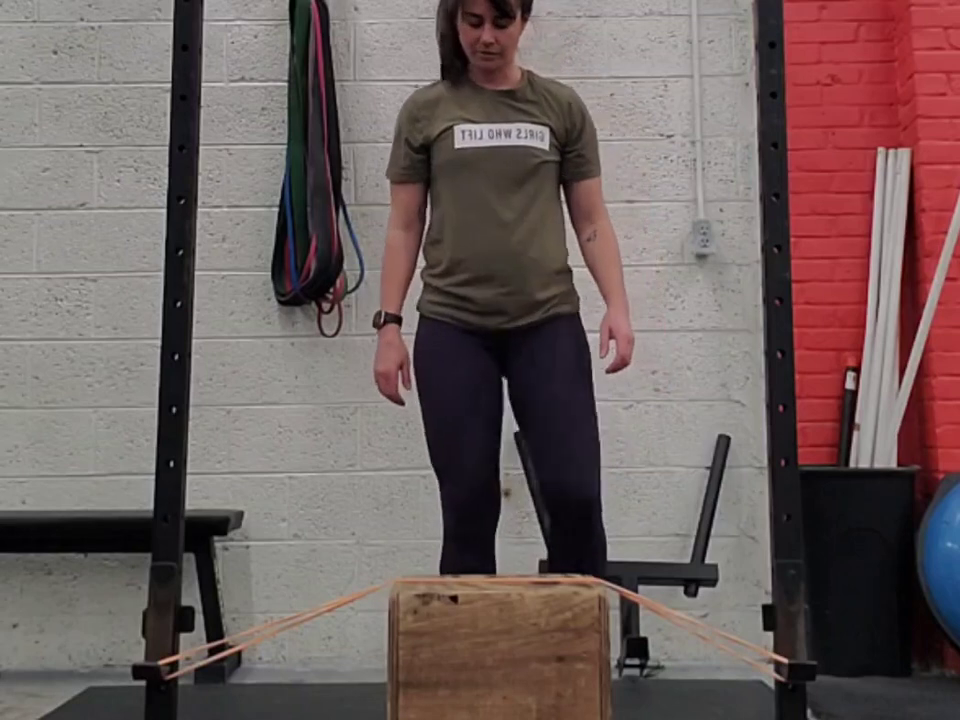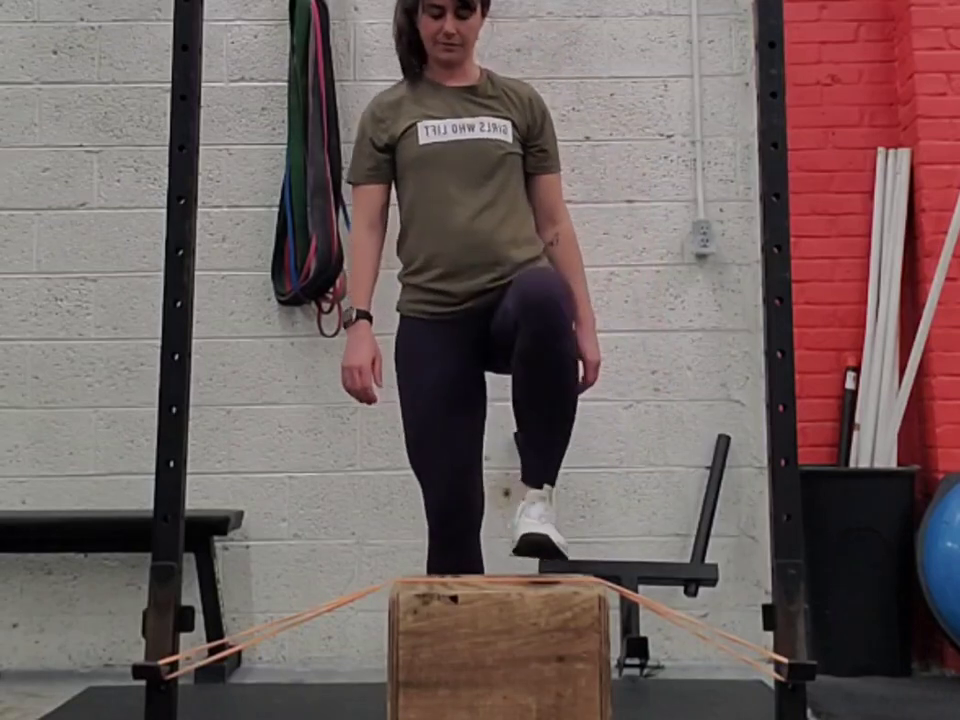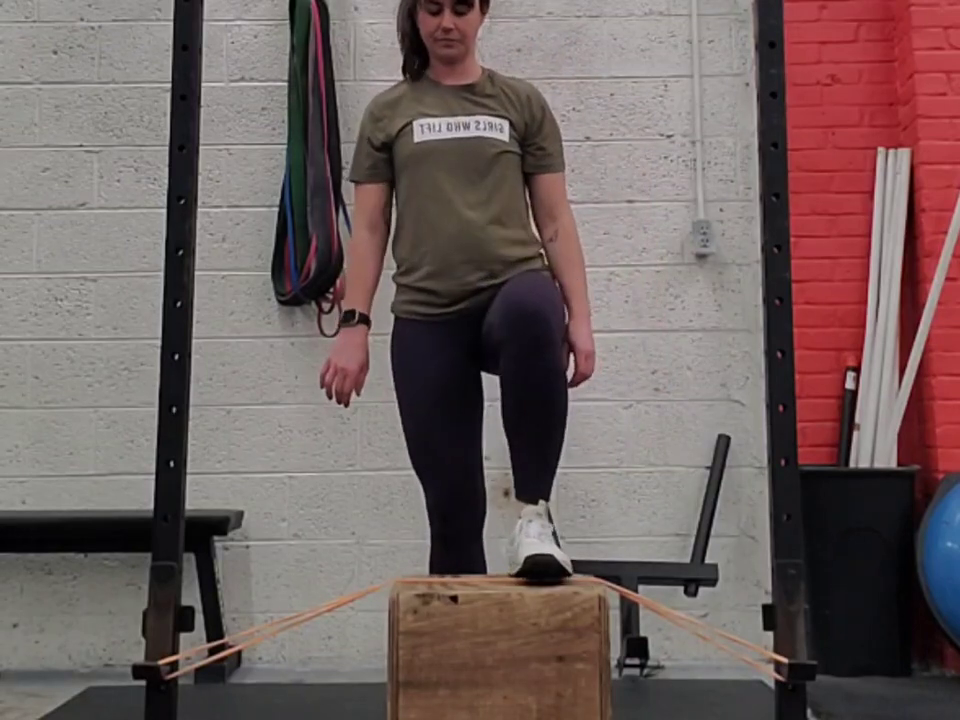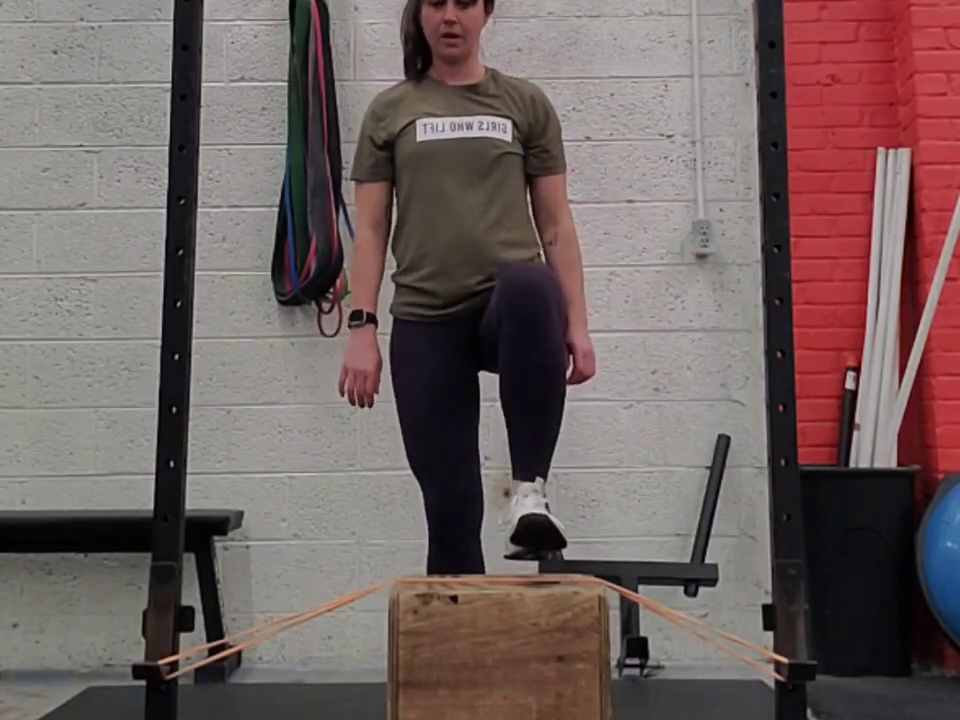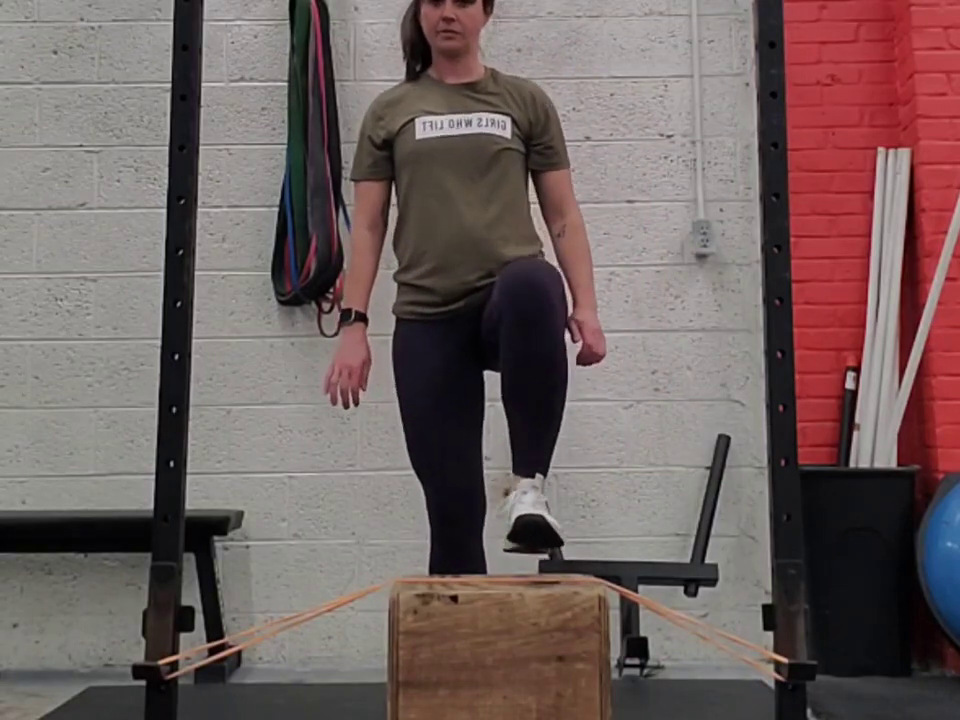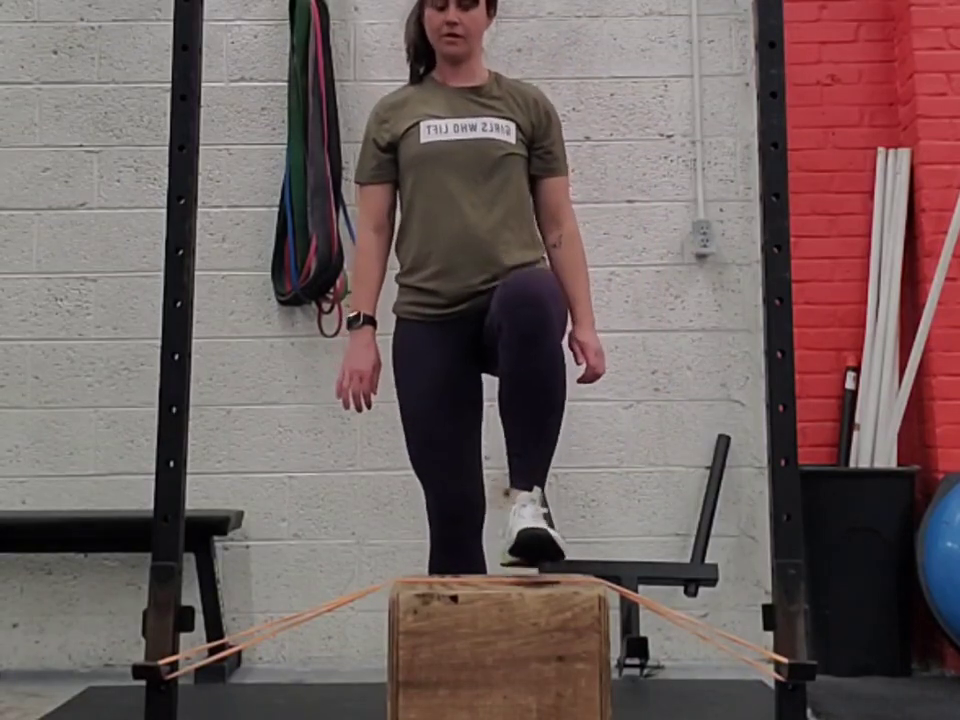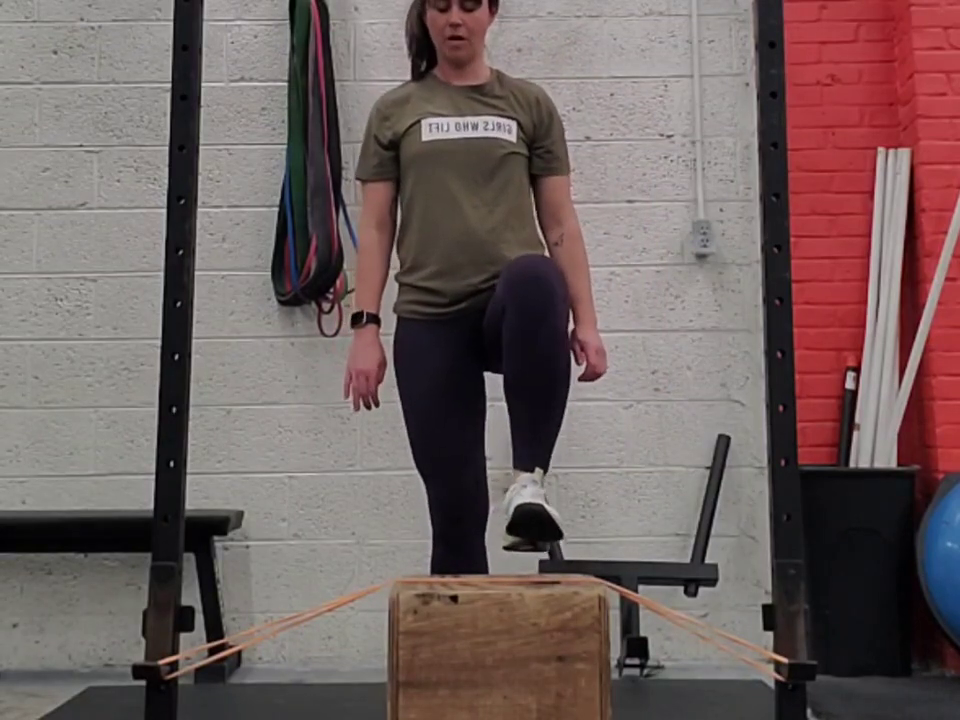
dt=0.5s
person 1, frame 1
left shoulder: (561, 107)
right shoulder: (425, 110)
left elbow: (591, 220)
right elbow: (404, 227)
left wrist: (617, 307)
right wrist: (388, 326)
left hip: (546, 322)
right hip: (451, 329)
left knee: (574, 492)
right knee: (469, 503)
person 1, frame 2
left shoulder: (521, 102)
right shoulder: (387, 113)
left elbow: (554, 222)
right elbow: (368, 228)
left wrist: (584, 320)
right wrist: (358, 324)
left hip: (515, 299)
right hip: (432, 320)
left knee: (544, 299)
right knee: (451, 504)
left ankle: (537, 494)
person 1, frame 3
left shoulder: (522, 102)
right shoulder: (388, 111)
left elbow: (554, 218)
right elbow: (369, 228)
left wrist: (579, 314)
right wrist: (353, 326)
left hip: (509, 295)
right hip: (426, 319)
left knee: (532, 313)
right knee: (451, 503)
left ankle: (535, 511)
person 1, frame 4
left shoulder: (524, 102)
right shoulder: (389, 110)
left elbow: (555, 223)
right elbow: (371, 229)
left wrist: (576, 321)
right wrist: (361, 329)
left hip: (508, 312)
right hip: (424, 321)
left knee: (527, 285)
right knee: (450, 503)
left ankle: (529, 490)
person 1, frame 5
left shoulder: (525, 100)
right shoulder: (390, 110)
left elbow: (562, 215)
right elbow: (367, 227)
left wrist: (584, 305)
right wrist: (352, 325)
left hip: (509, 304)
right hip: (427, 319)
left knee: (532, 283)
right knee: (452, 502)
left ankle: (528, 487)
person 1, frame 6
left shoulder: (527, 106)
right shoulder: (393, 114)
left elbow: (558, 226)
right elbow: (373, 231)
left wrist: (583, 322)
right wrist: (361, 332)
left hip: (513, 313)
right hip: (427, 323)
left knee: (530, 291)
right knee: (452, 504)
left ankle: (527, 496)
person 1, frame 7
left shoulder: (529, 104)
right shoulder: (395, 110)
left elbow: (559, 223)
right elbow: (376, 228)
left wrist: (585, 320)
right wrist: (365, 329)
left hip: (512, 304)
right hip: (428, 319)
left knee: (533, 278)
right knee: (454, 502)
left ankle: (528, 482)
